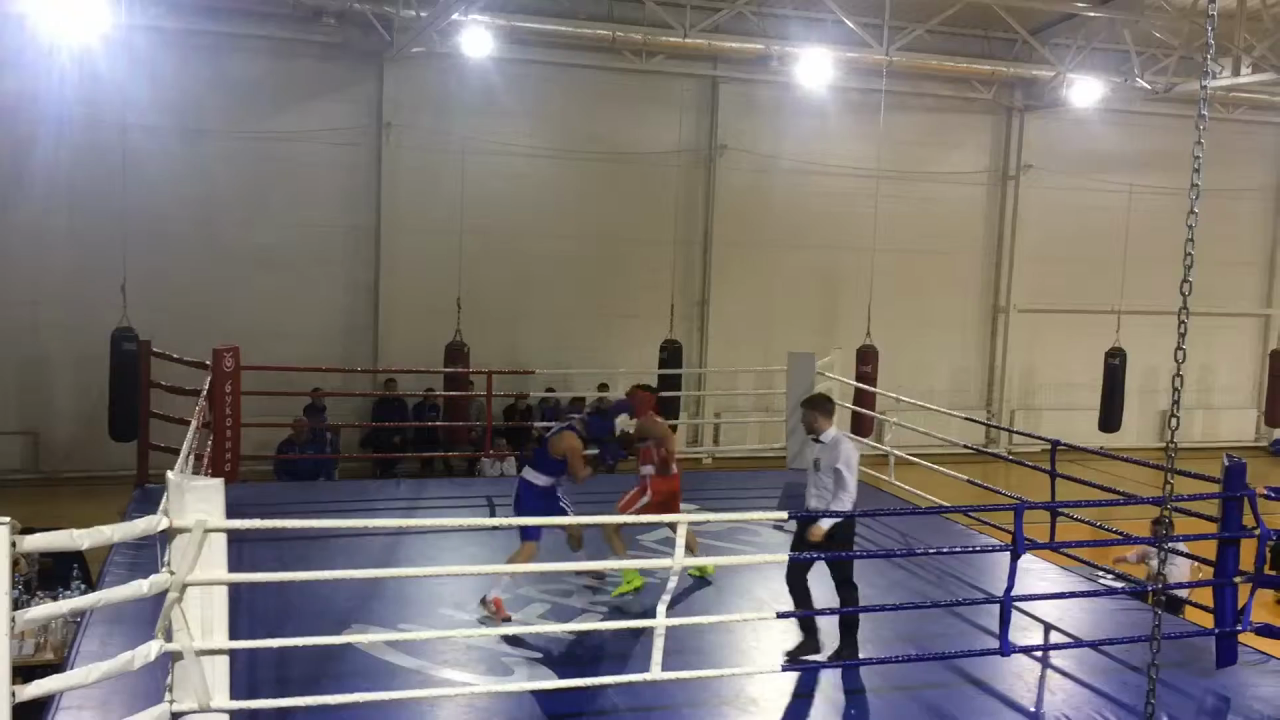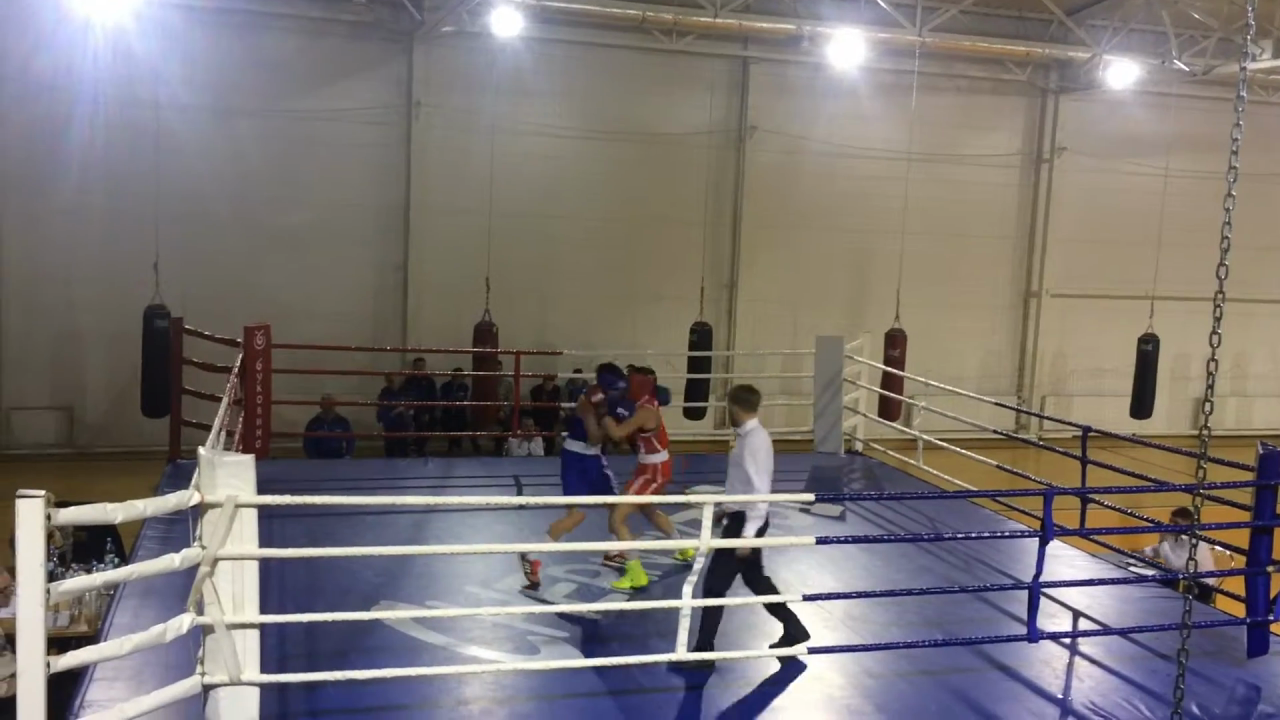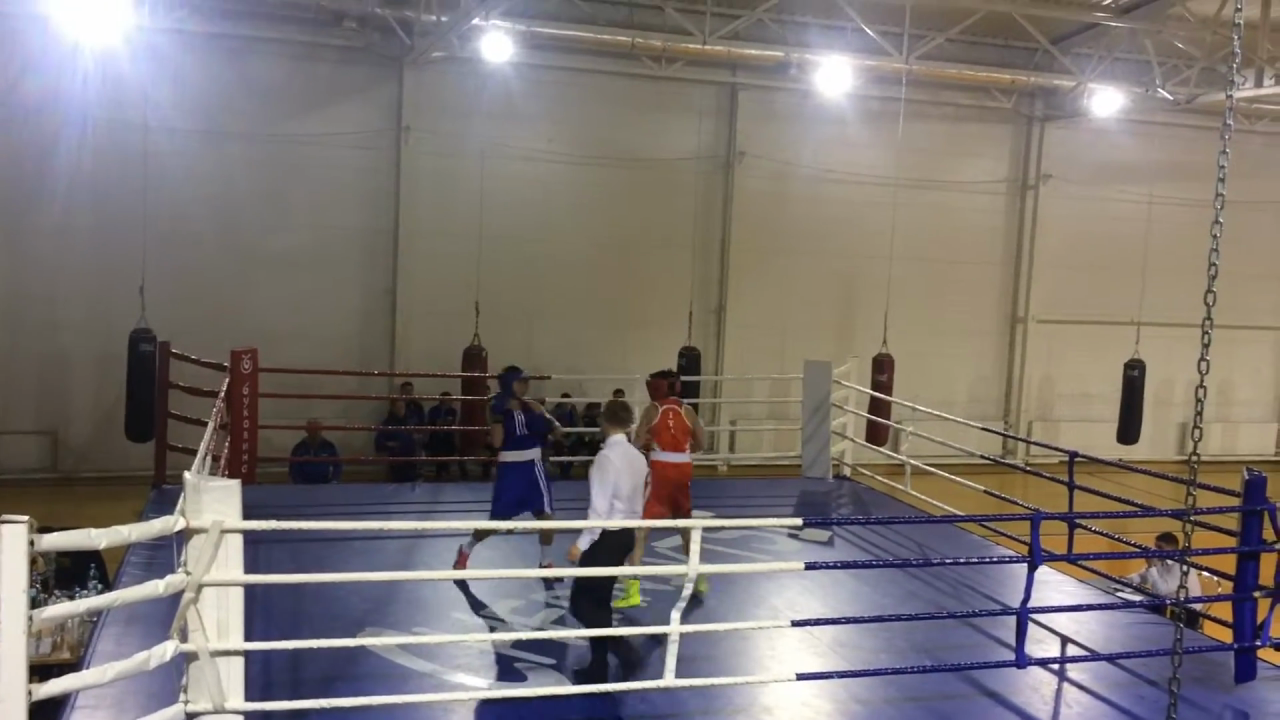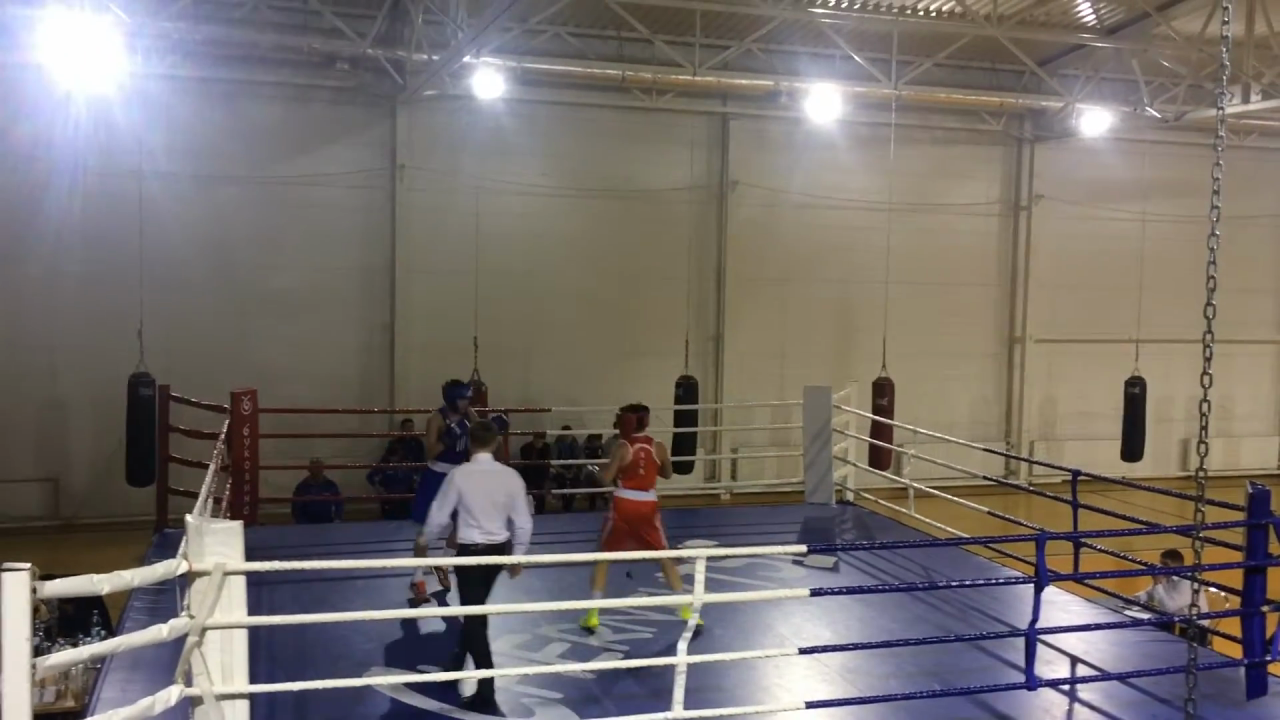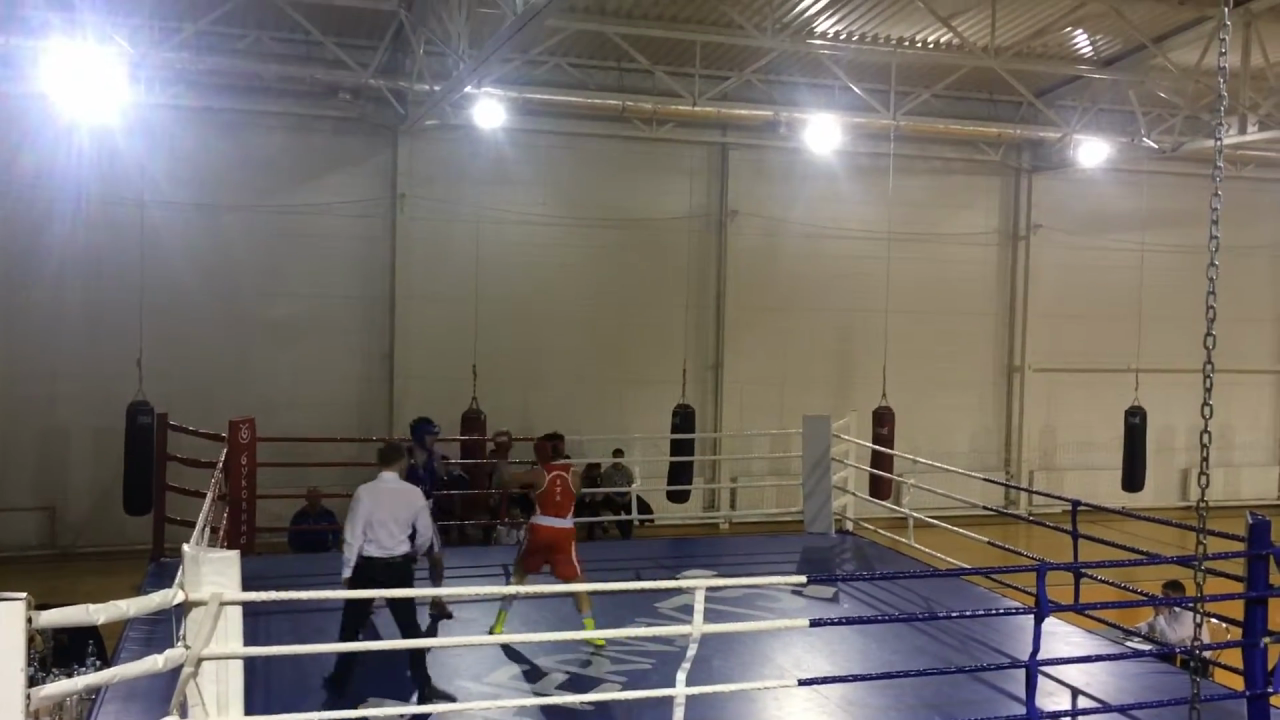
dt=0.7s
person 1, frame 1
left shoulder: (843, 448)
right shoulder: (815, 445)
left elbow: (847, 495)
left wrist: (823, 524)
right wrist: (806, 518)
left hip: (836, 525)
right hip: (811, 519)
left knee: (844, 584)
right knee: (794, 577)
left ankle: (848, 645)
right ankle: (810, 639)
person 1, frame 2
left shoulder: (753, 442)
right shoulder: (752, 436)
left elbow: (760, 491)
left wrist: (749, 531)
right wrist: (727, 509)
left hip: (746, 520)
right hip: (740, 517)
left knee: (713, 583)
right knee: (755, 577)
left ankle: (704, 651)
right ankle: (793, 629)
person 1, frame 3
left shoulder: (607, 457)
right shoulder: (638, 457)
left elbow: (600, 508)
left wrist: (581, 543)
left hip: (606, 538)
right hip: (626, 536)
left knee: (582, 603)
right knee: (598, 602)
left ankle: (625, 653)
right ankle: (598, 667)
person 1, frame 4
left shoulder: (459, 474)
right shoulder: (511, 476)
left elbow: (439, 515)
right elbow: (523, 521)
right wrist: (518, 554)
left hip: (470, 553)
right hip: (498, 551)
left knee: (474, 619)
right knee: (475, 612)
left ankle: (486, 695)
right ankle: (458, 664)
person 1, frame 5
left shoulder: (365, 492)
right shoulder: (414, 494)
left elbow: (353, 535)
right elbow: (425, 534)
left wrist: (347, 571)
right wrist: (415, 553)
left hip: (369, 566)
right hip: (400, 565)
left knee: (352, 624)
right knee: (409, 627)
left ankle: (339, 681)
right ankle: (425, 687)
person 2, frame 1
left shoulder: (646, 423)
right shoulder: (650, 422)
left elbow: (669, 439)
left wrist: (666, 462)
left hip: (654, 484)
right hip: (670, 483)
left knee: (610, 527)
right knee: (676, 523)
left ankle: (631, 576)
right ankle: (703, 565)
person 2, frame 2
left shoulder: (645, 411)
right shoulder: (645, 405)
left elbow: (617, 433)
left hip: (654, 470)
right hip: (650, 467)
left knee: (616, 518)
right knee: (650, 510)
left ankle: (635, 573)
right ankle: (684, 548)
person 2, frame 3
left shoulder: (652, 409)
right shoulder: (688, 412)
left elbow: (639, 441)
right elbow: (700, 444)
left hip: (658, 469)
right hip: (684, 470)
left knee: (639, 529)
right knee: (686, 526)
left ankle: (633, 591)
right ankle: (699, 580)
person 2, frame 4
left shoulder: (622, 447)
right shoulder: (659, 448)
left elbow: (606, 478)
right elbow: (667, 473)
left wrist: (599, 472)
left hip: (623, 507)
right hip: (648, 508)
left knee: (603, 559)
right knee: (666, 559)
left ankle: (593, 616)
right ankle: (686, 610)
person 2, frame 5
left shoulder: (538, 473)
right shoulder: (574, 475)
left elbow: (507, 480)
left wrist: (500, 460)
left hip: (539, 531)
right hip: (564, 534)
left knee: (519, 575)
right knee: (577, 583)
left ankle: (499, 624)
right ankle: (590, 631)
person 3, frame 1
left shoulder: (573, 426)
right shoulder: (573, 441)
right elbow: (579, 477)
left hip: (546, 487)
right hip: (532, 489)
left knee: (574, 527)
right knee: (530, 547)
left ankle: (581, 564)
right ankle: (492, 598)
person 3, frame 2
left shoulder: (607, 398)
right shoulder: (589, 400)
right elbow: (593, 439)
right wrist: (606, 413)
left hip: (594, 457)
right hip: (575, 458)
right knee: (577, 514)
right ankle: (532, 557)
person 3, frame 3
left shoulder: (532, 407)
right shoulder: (500, 409)
left elbow: (558, 433)
right elbow: (496, 443)
left wrist: (550, 424)
right wrist: (498, 418)
left hip: (532, 466)
right hip: (509, 468)
left knee: (546, 518)
right knee: (497, 521)
left ankle: (546, 562)
right ankle: (466, 551)
person 3, frame 4
left shoulder: (468, 415)
right shoulder: (437, 419)
right elbow: (430, 451)
right wrist: (450, 435)
right hip: (436, 475)
right knee: (428, 528)
left ankle: (441, 564)
right ankle: (418, 581)
person 3, frame 5
left shoulder: (433, 455)
right shoulder: (405, 457)
left elbow: (438, 480)
right wrist: (417, 479)
left knee: (437, 559)
left ankle: (436, 599)
